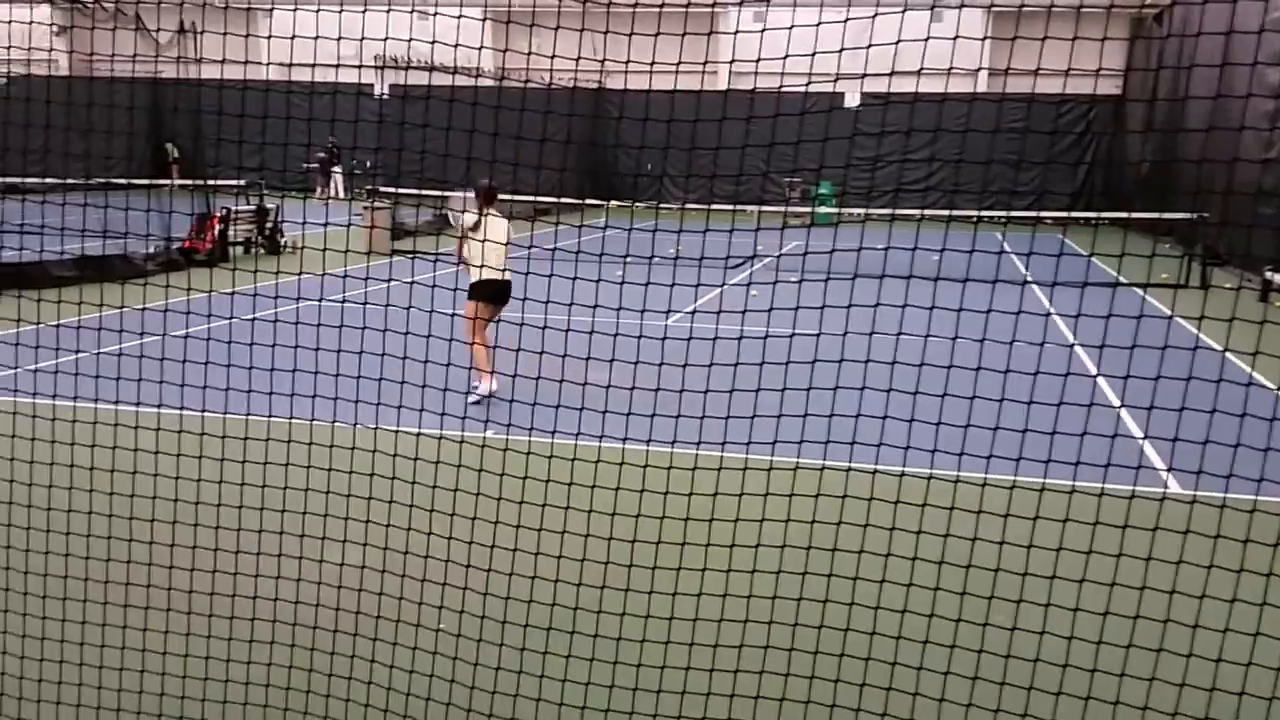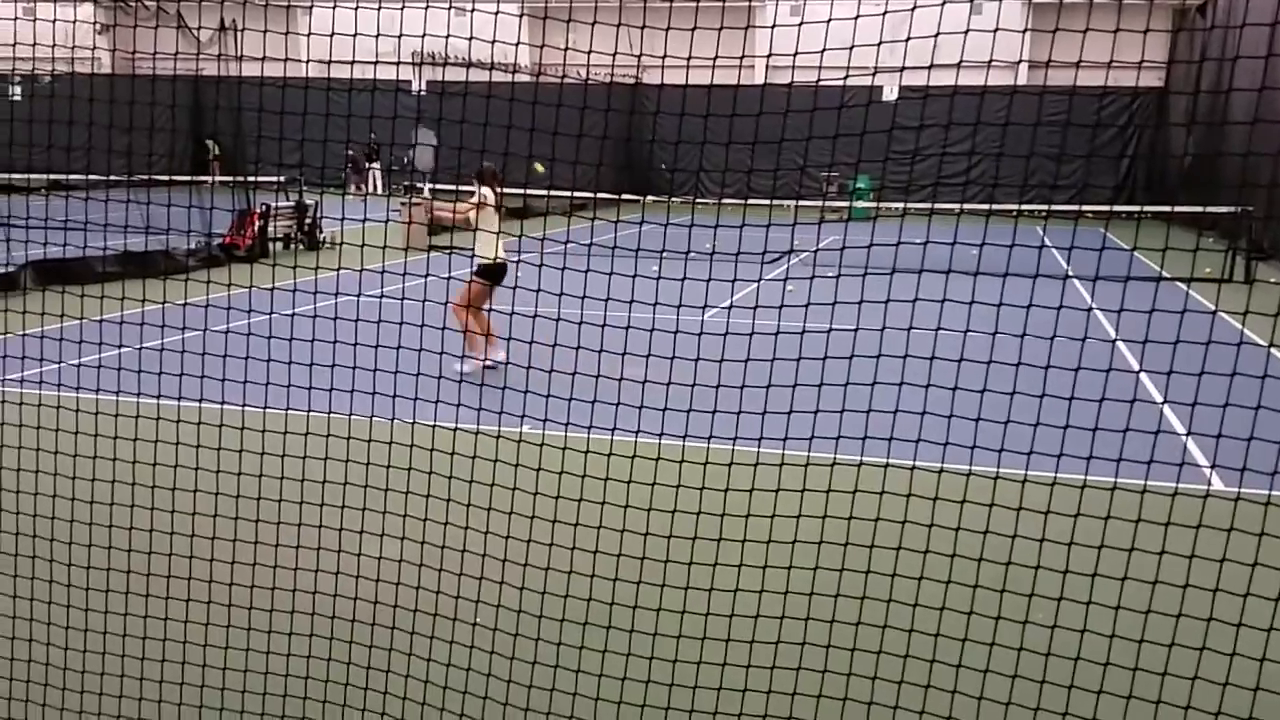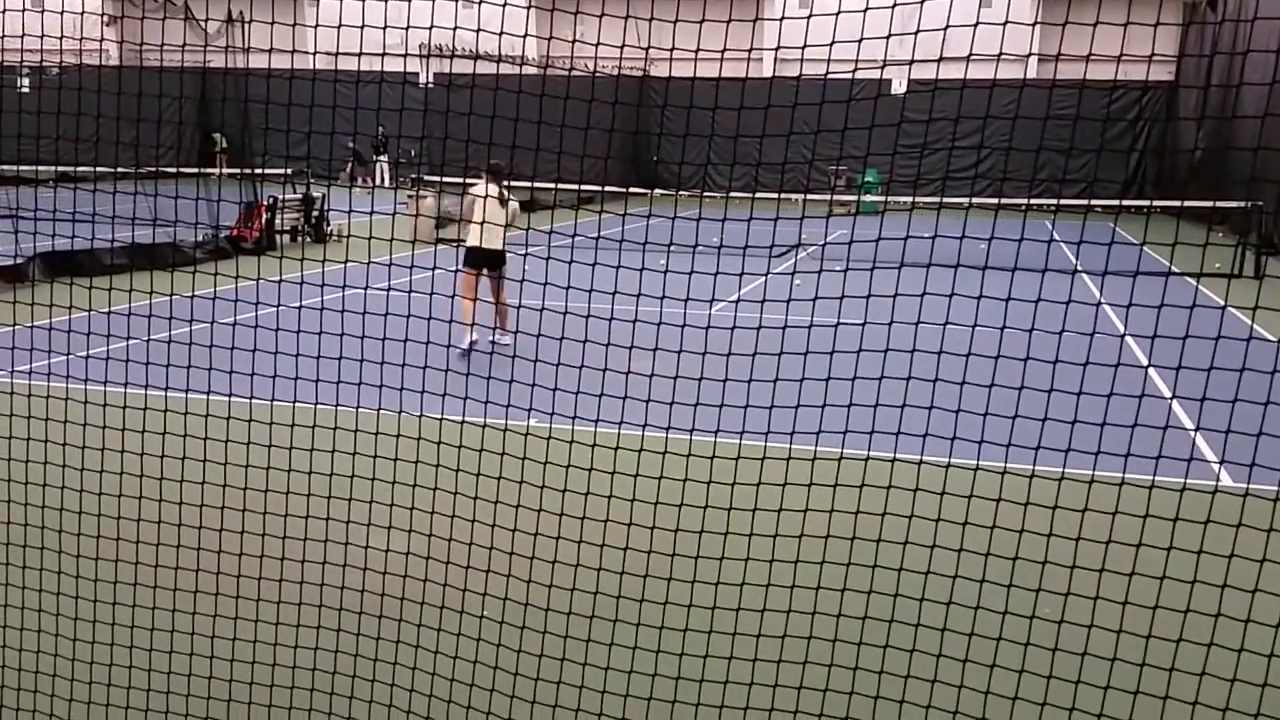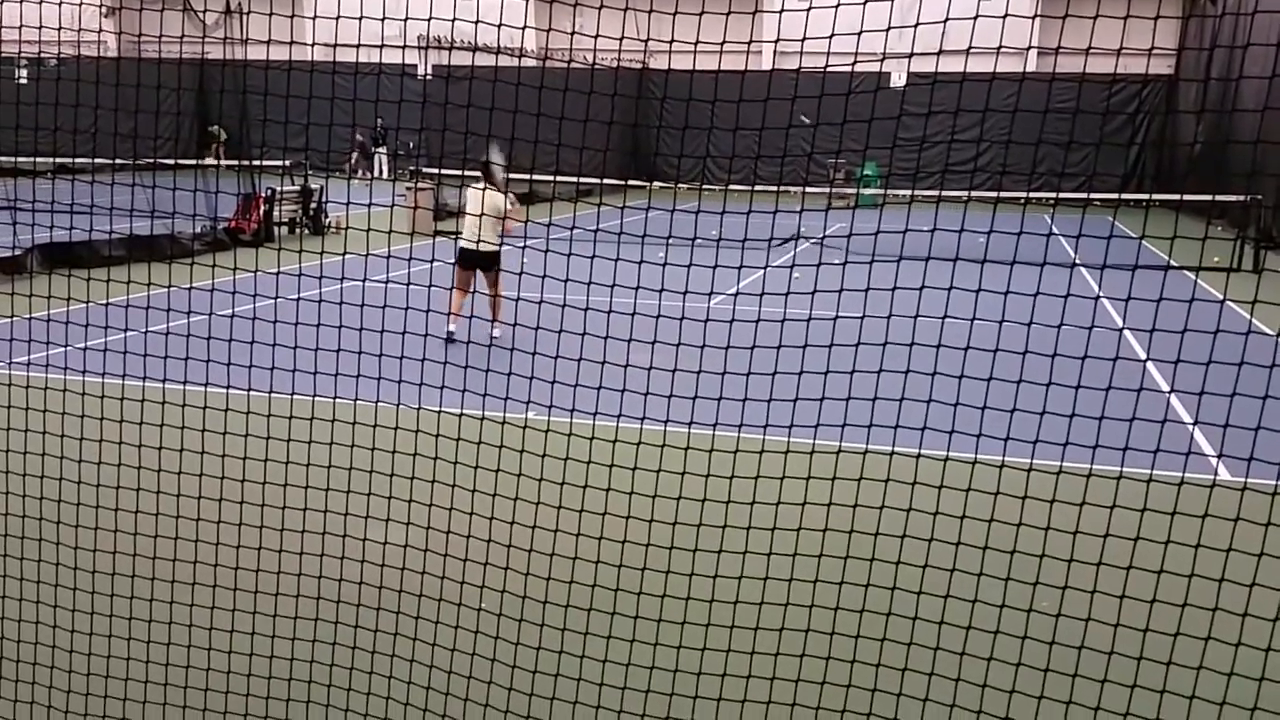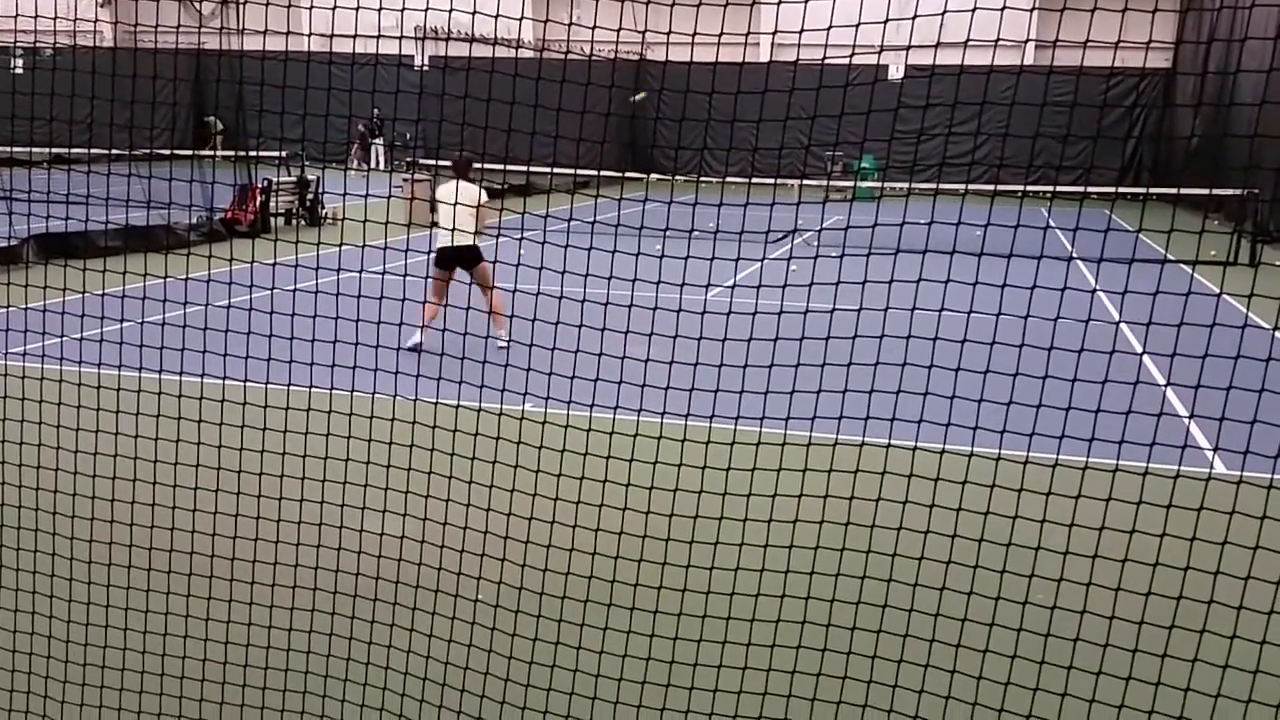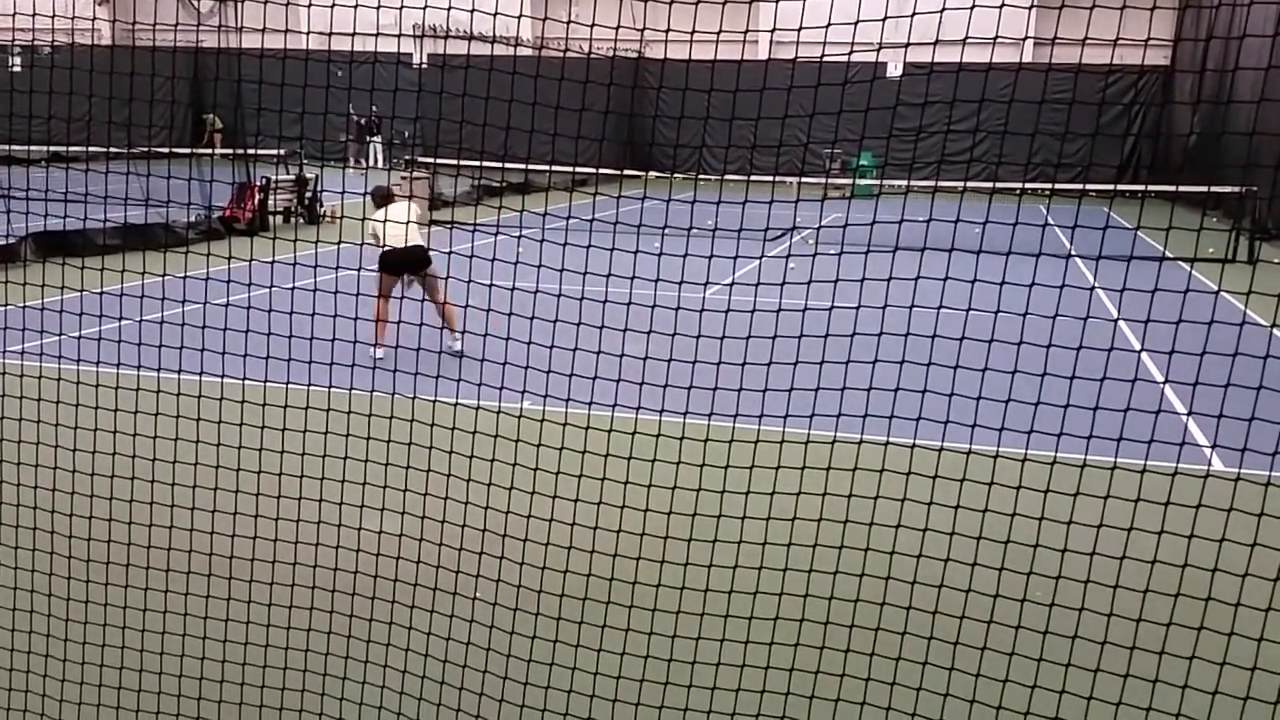
dt=0.5s
person 1, frame 1
left shoulder: (469, 217)
right shoulder: (504, 223)
left elbow: (460, 251)
left wrist: (465, 259)
left hip: (484, 284)
right hip: (503, 284)
left knee: (474, 336)
right knee: (479, 331)
left ankle: (486, 383)
right ankle: (486, 382)
person 1, frame 2
left shoulder: (485, 193)
right shoulder: (488, 197)
left elbow: (461, 209)
right elbow: (459, 218)
left wrist: (432, 205)
right wrist: (435, 212)
left hip: (490, 266)
right hip: (493, 264)
left knee: (460, 307)
right knee: (475, 309)
left ankle: (473, 356)
right ankle: (493, 353)
person 1, frame 3
left shoulder: (477, 189)
right shoulder: (510, 201)
left elbow: (466, 215)
left hip: (475, 249)
right hip: (496, 251)
left knee: (467, 296)
right knee: (498, 295)
left ankle: (469, 332)
right ankle: (504, 333)
person 1, frame 4
left shoulder: (471, 189)
right shoulder: (501, 199)
right elbow: (506, 229)
right wrist: (515, 207)
left hip: (466, 249)
right hip: (488, 252)
left knee: (460, 290)
right knee: (494, 288)
left ankle: (451, 325)
right ankle: (495, 326)
person 1, frame 5
left shoulder: (441, 190)
right shoulder: (479, 192)
right elbow: (481, 226)
left hip: (444, 249)
right hip: (468, 248)
left knee: (437, 297)
right knee: (490, 290)
left ankle: (420, 334)
right ankle: (501, 336)
person 1, frame 6
left shoulder: (375, 217)
right shoulder: (409, 206)
right wrist: (412, 272)
left hip: (391, 254)
right hip: (417, 251)
left knee: (383, 298)
right knee: (437, 296)
left ankle: (378, 347)
right ankle: (456, 339)
